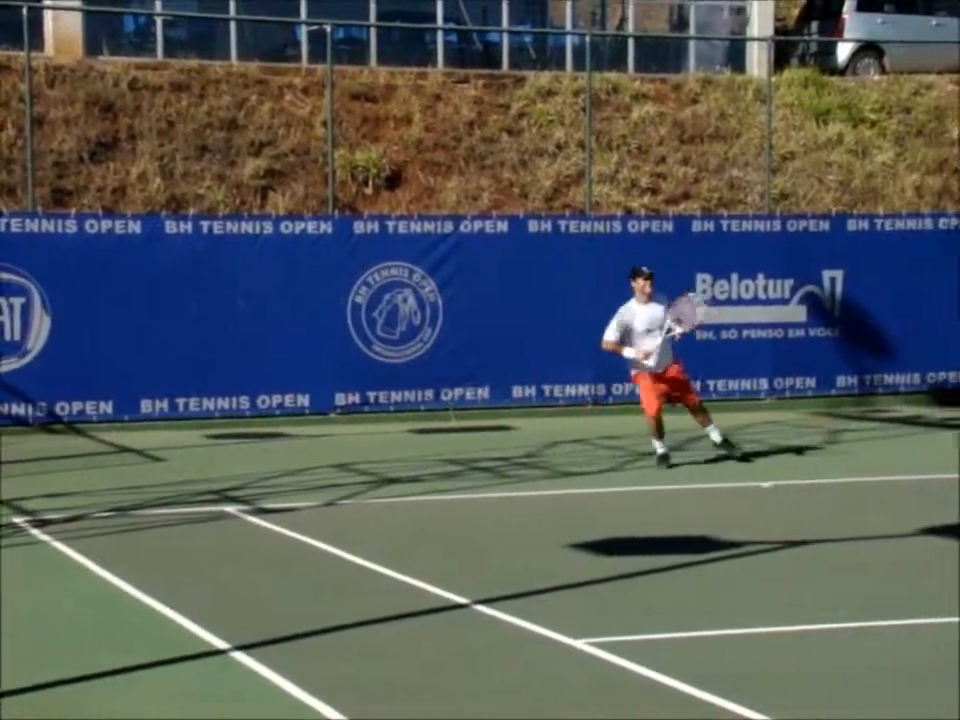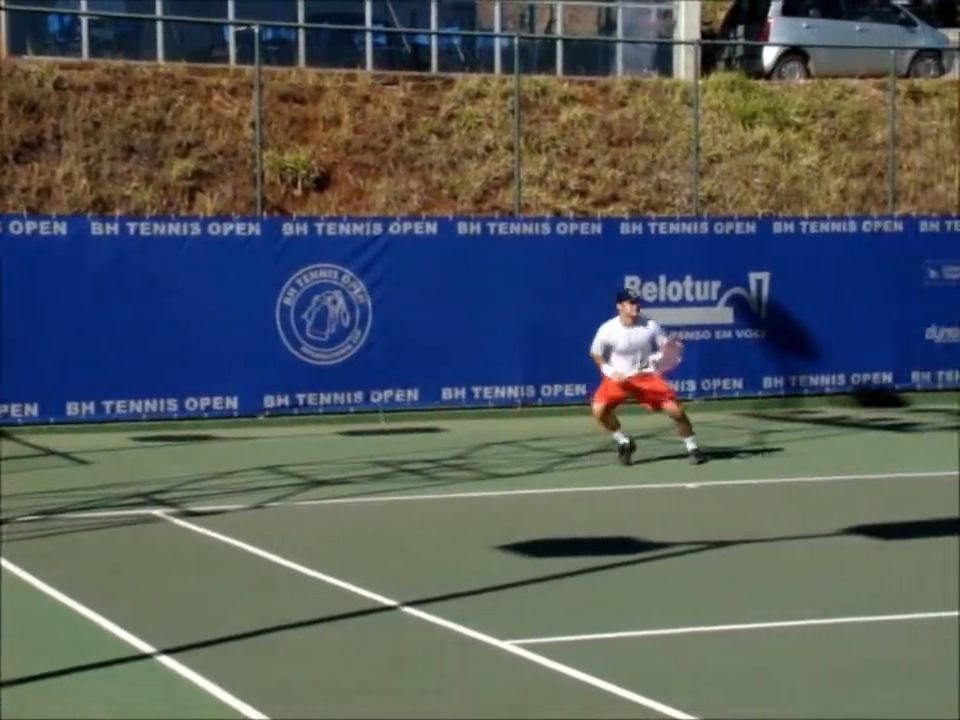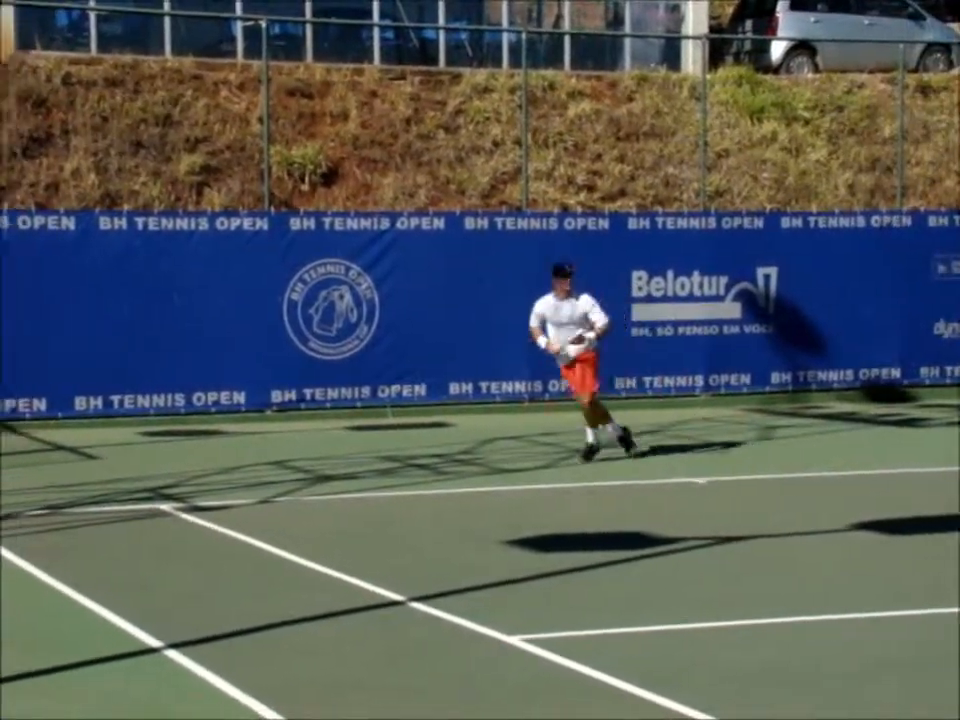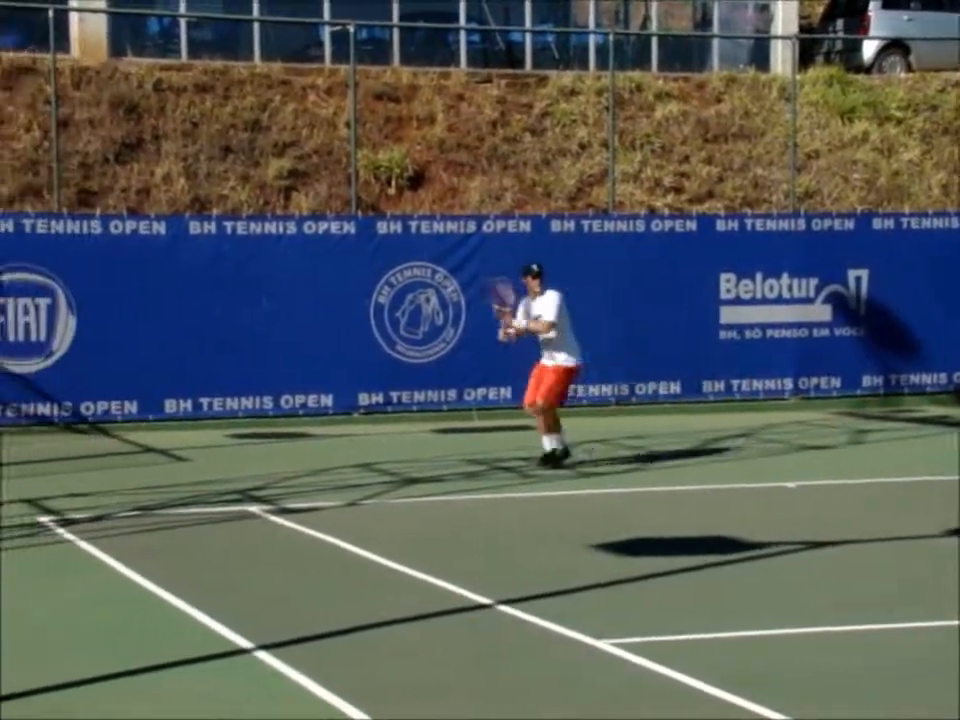
dt=0.4s
person 1, frame 1
left shoulder: (662, 303)
right shoulder: (625, 313)
right elbow: (606, 344)
right wrist: (632, 353)
left hip: (670, 367)
right hip: (644, 372)
left knee: (696, 405)
right knee: (653, 412)
left ankle: (720, 441)
right ankle: (661, 451)
person 1, frame 2
left shoulder: (650, 325)
right shoulder: (607, 330)
left elbow: (666, 346)
right elbow: (595, 354)
left wrist: (660, 358)
right wrist: (610, 372)
left hip: (647, 376)
right hip: (617, 378)
left knee: (675, 410)
right knee: (599, 409)
left ankle: (692, 448)
right ankle: (624, 443)
person 1, frame 3
left shoulder: (585, 301)
right shoulder: (542, 304)
left elbow: (603, 326)
right elbow: (534, 328)
left wrist: (589, 337)
right wrist: (545, 343)
left hip: (585, 355)
right hip: (565, 360)
left knee: (586, 400)
right knee: (587, 402)
left ankle: (592, 442)
right ankle: (619, 433)
person 1, frame 4
left shoulder: (553, 297)
right shoulder: (526, 303)
left elbow: (547, 327)
right elbow: (517, 330)
left wrist: (517, 323)
right wrist: (507, 331)
left hip: (566, 362)
right hip: (547, 361)
left knee: (542, 404)
right knee: (531, 406)
left ankle: (556, 448)
right ankle: (558, 448)
